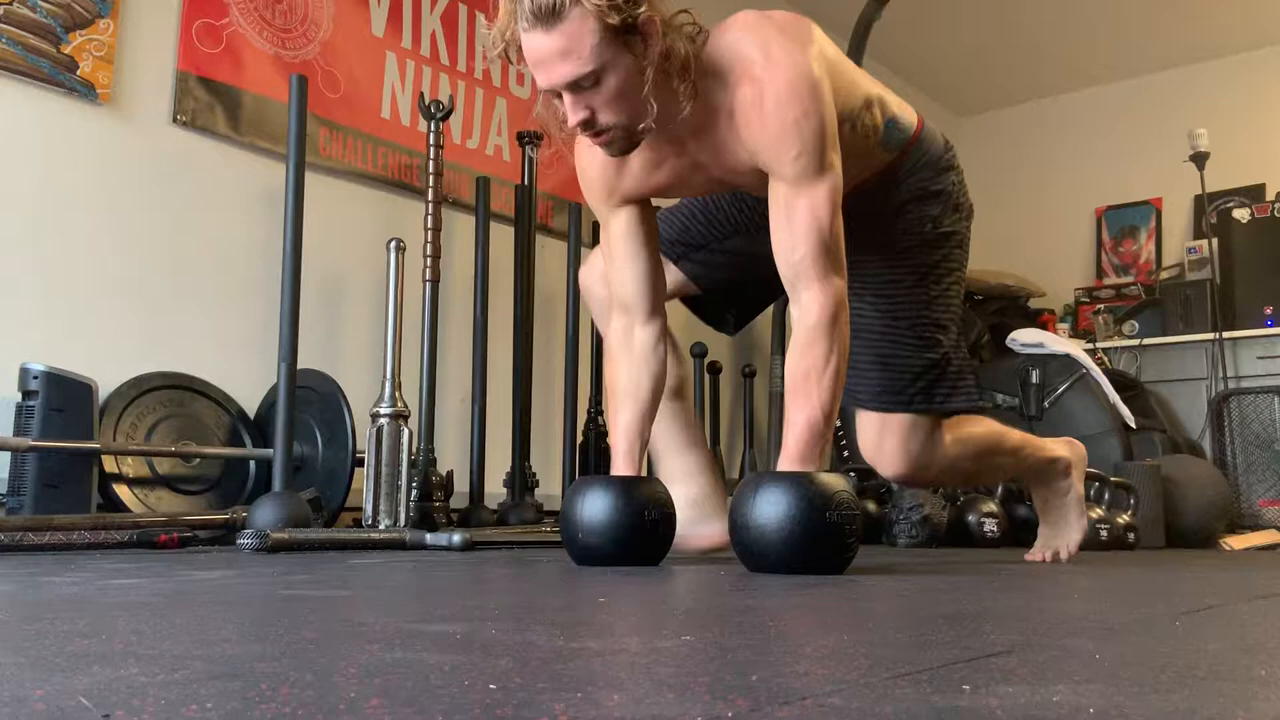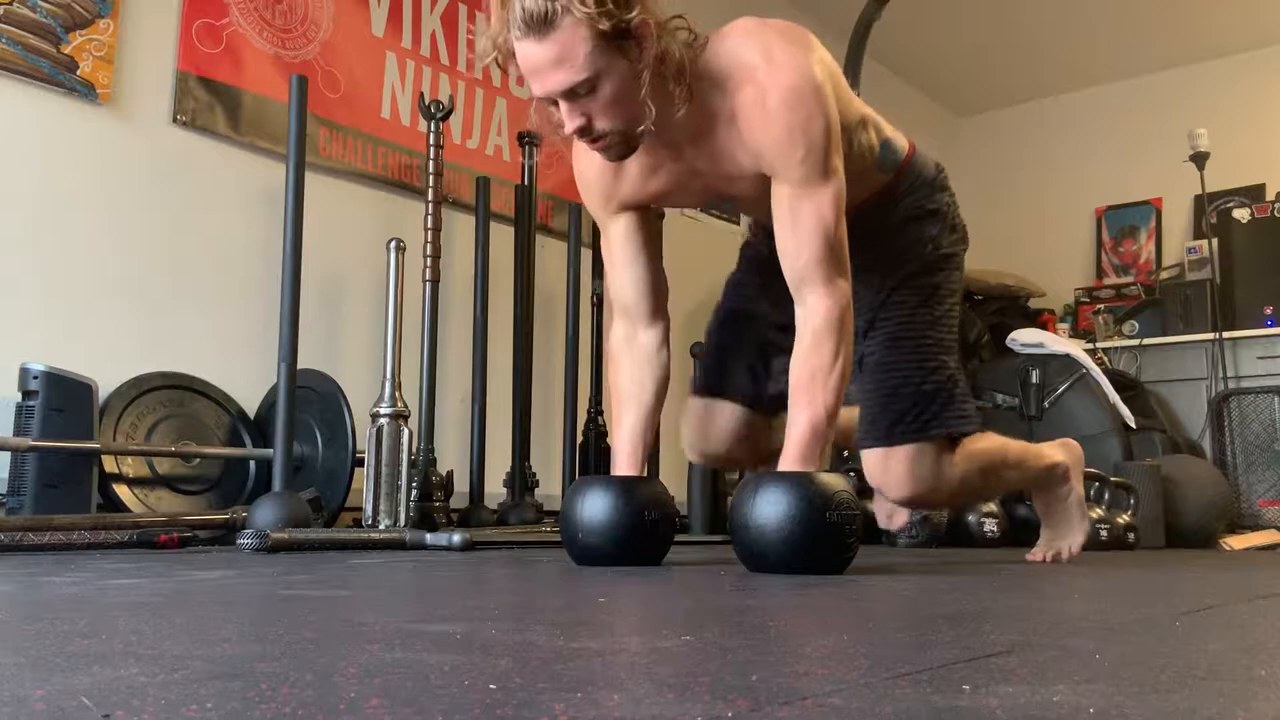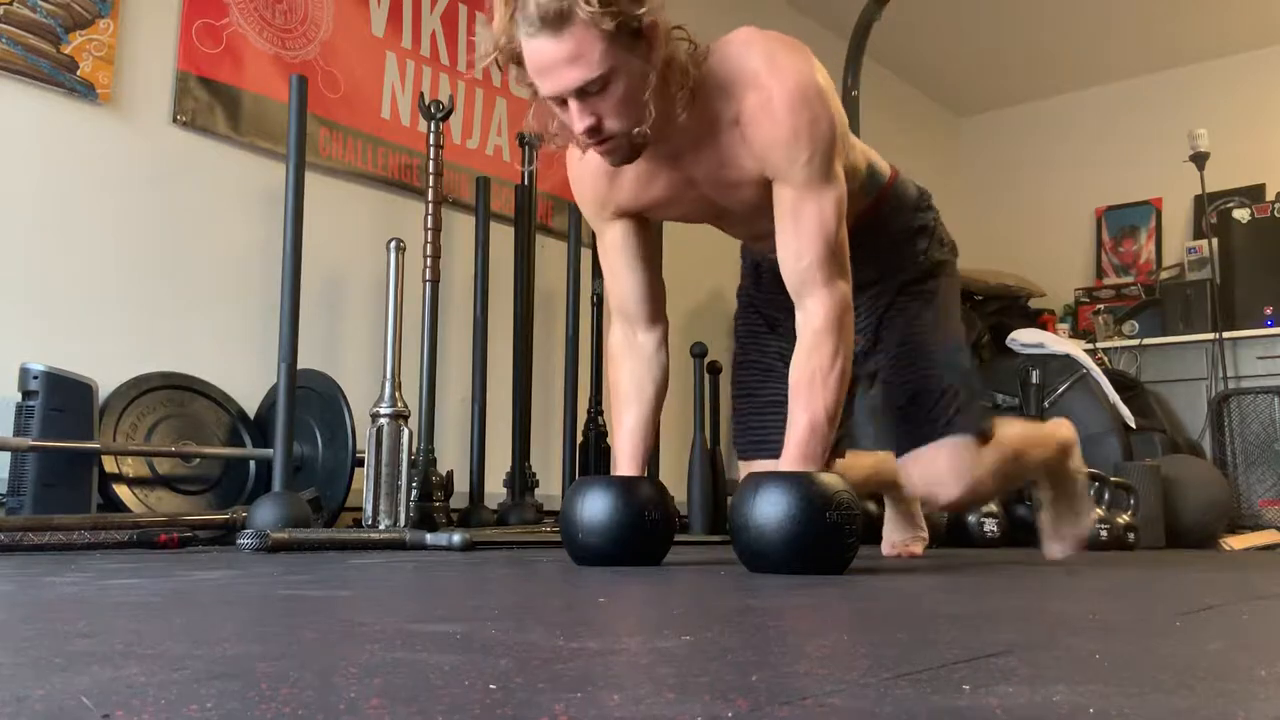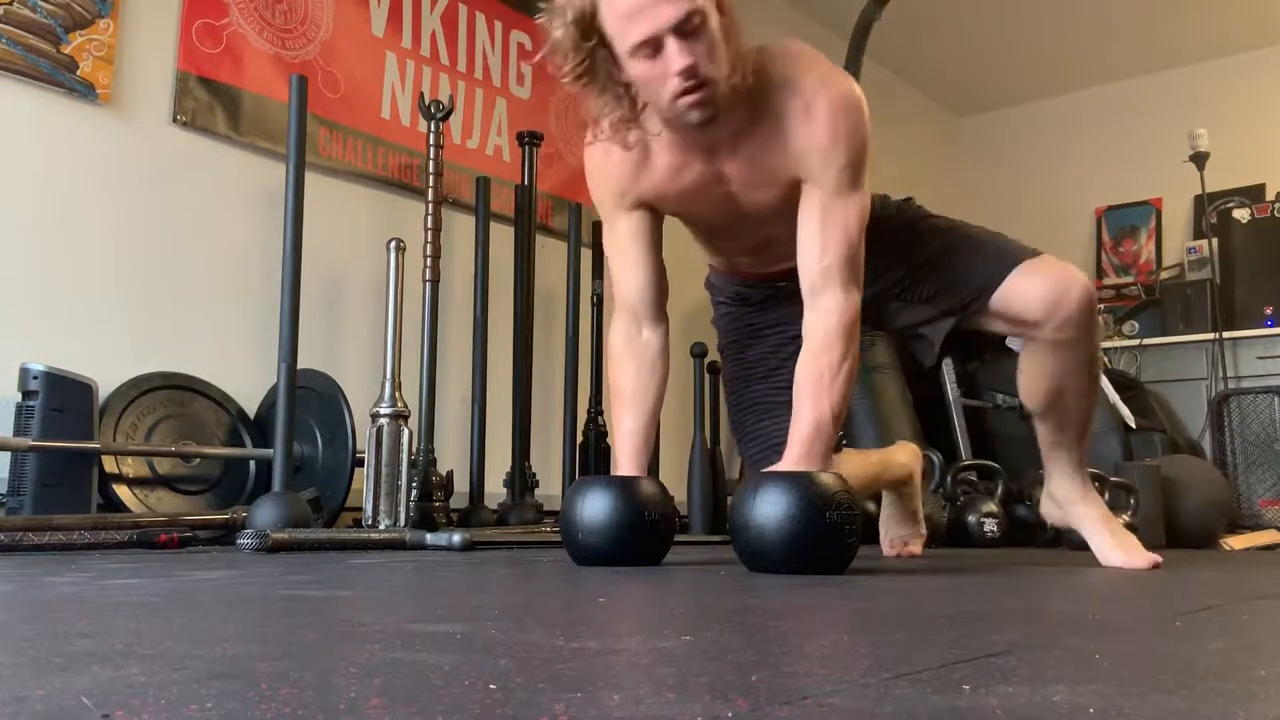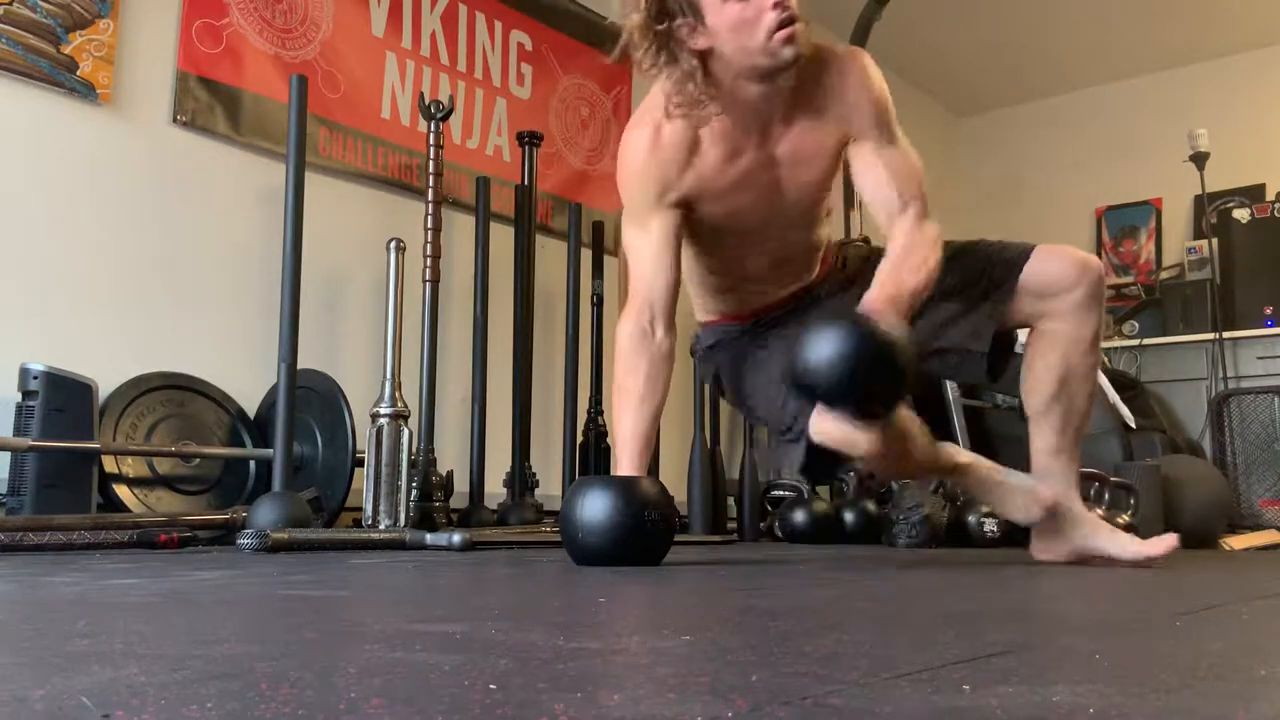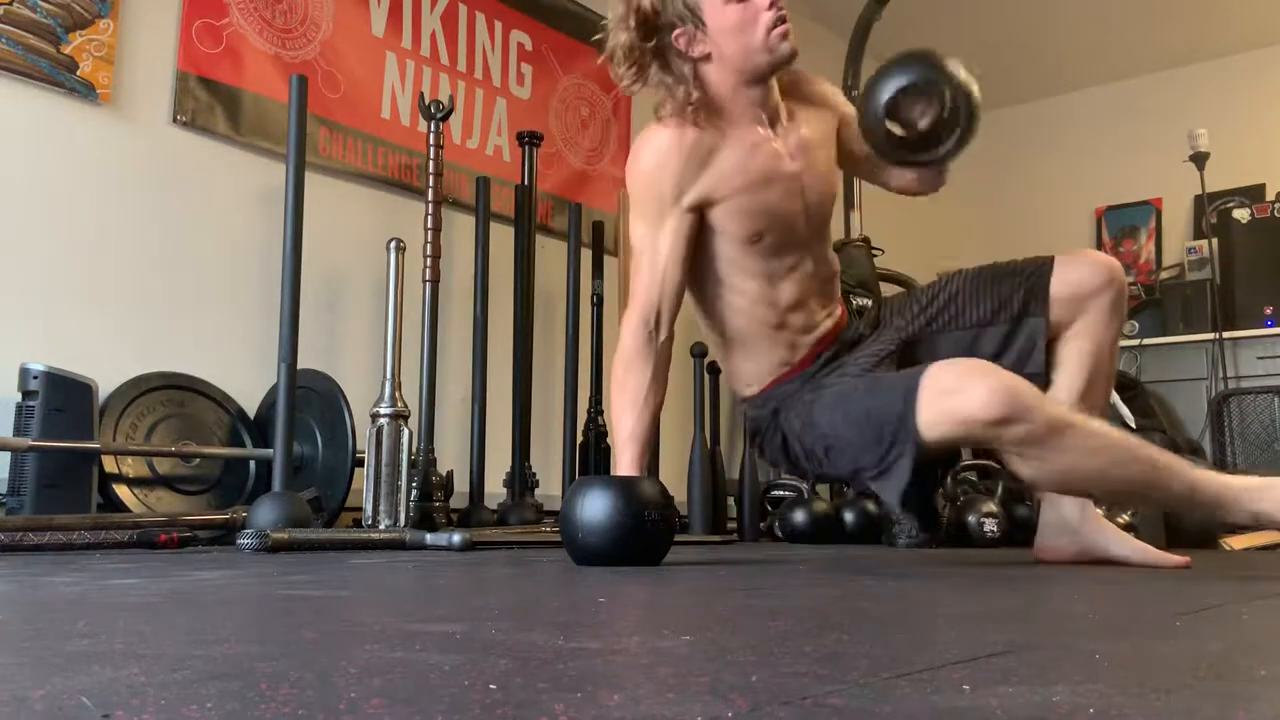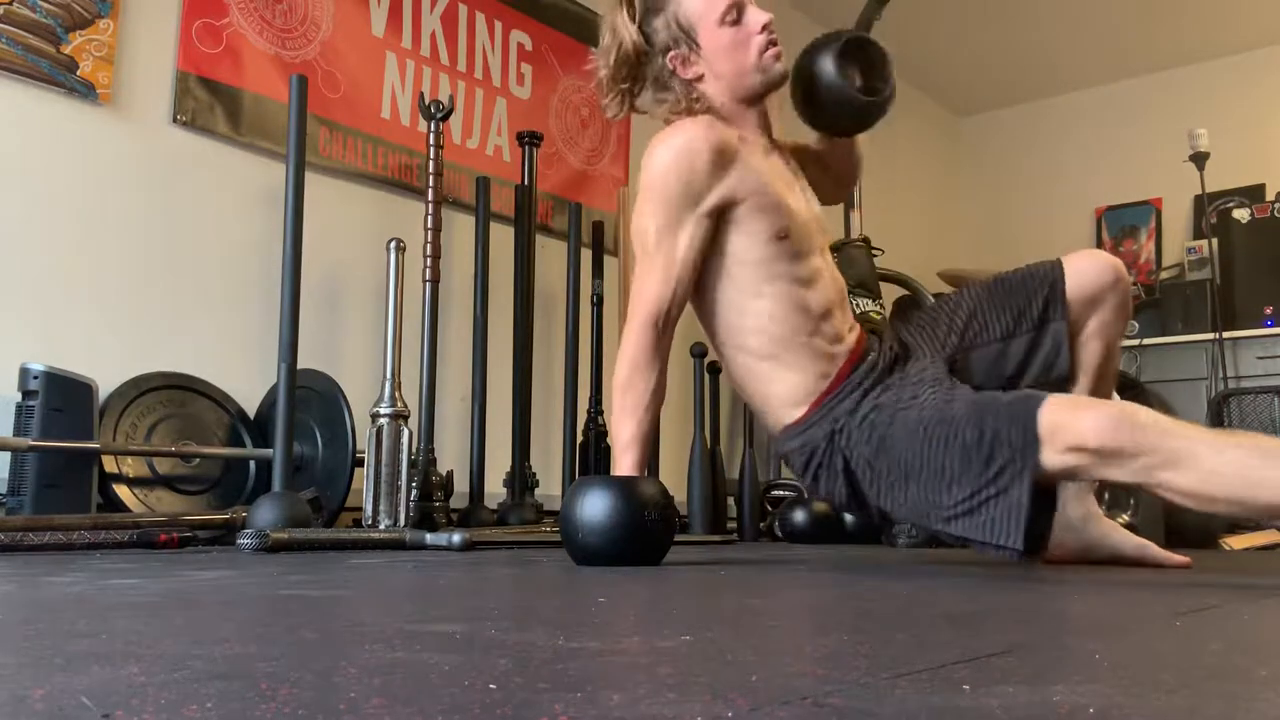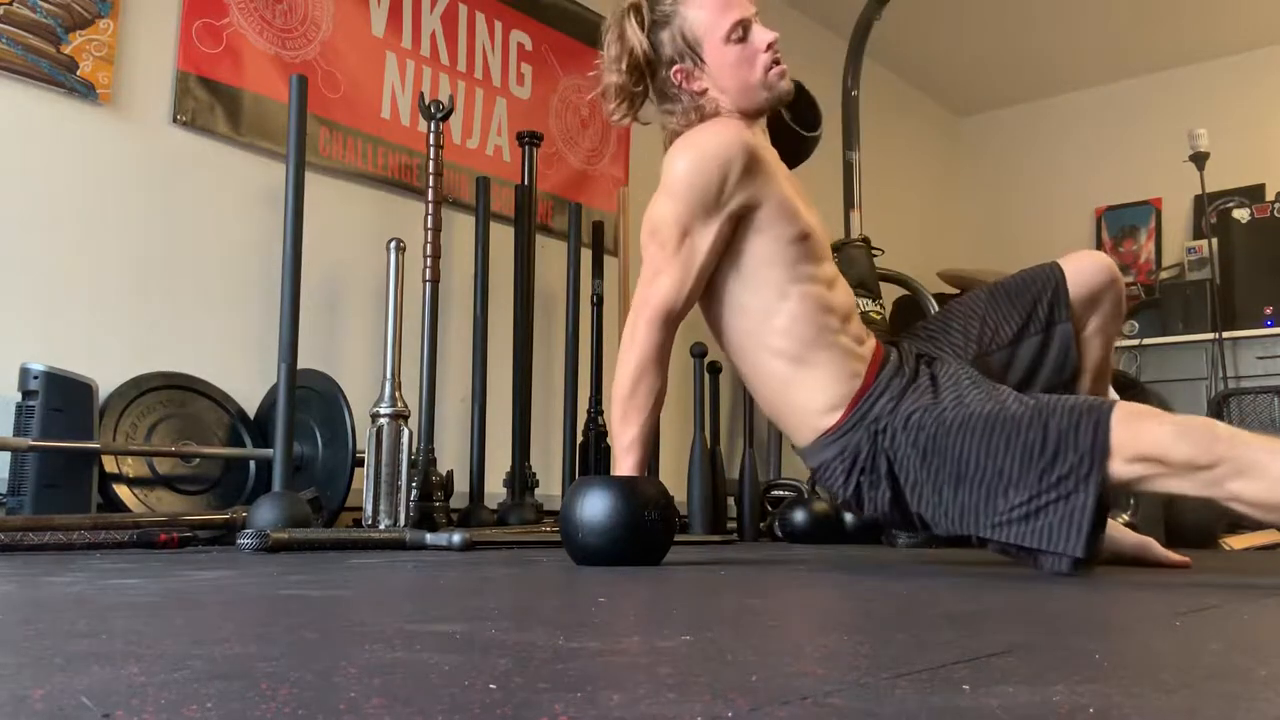
dt=0.3s
person 1, frame 1
left shoulder: (768, 79)
right shoulder: (601, 154)
left elbow: (818, 299)
right elbow: (634, 320)
right wrist: (624, 485)
left hip: (900, 185)
left knee: (900, 453)
right knee: (602, 282)
left ankle: (1056, 466)
right ankle: (699, 500)
person 1, frame 2
left shoulder: (771, 84)
right shoulder: (601, 160)
left elbow: (823, 298)
right elbow: (638, 326)
left wrist: (796, 479)
left hip: (896, 215)
right hip: (785, 226)
left knee: (908, 478)
right knee: (713, 442)
left ankle: (1055, 469)
right ankle: (865, 423)
person 1, frame 3
left shoulder: (774, 88)
right shoulder: (591, 165)
left elbow: (825, 302)
right elbow: (639, 329)
left wrist: (799, 476)
left hip: (885, 232)
right hip: (772, 258)
left knee: (946, 482)
left ankle: (1053, 453)
right ankle: (885, 475)
person 1, frame 4
left shoulder: (817, 99)
right shoulder: (618, 153)
left elbow: (832, 307)
right elbow: (638, 327)
left wrist: (802, 469)
left hip: (867, 239)
right hip: (752, 288)
left knee: (1064, 298)
left ankle: (1068, 487)
right ankle: (896, 472)
person 1, frame 5
left shoulder: (843, 80)
right shoulder: (661, 139)
left elbow: (912, 225)
right elbow: (648, 321)
left wrist: (883, 315)
left hip: (835, 282)
right hip: (748, 340)
left knee: (1071, 279)
right knee: (867, 432)
left ankle: (1058, 522)
right ankle: (957, 470)
person 1, frame 6
left shoulder: (805, 98)
right shoulder: (675, 146)
left elbow: (913, 176)
right elbow: (648, 325)
left hip: (861, 339)
right hip: (798, 401)
left knee: (1094, 279)
right knee: (981, 397)
left ankle: (1067, 521)
right ankle: (1210, 494)
person 1, frame 7
left shoulder: (756, 140)
right shoulder: (691, 149)
left elbow: (837, 183)
right elbow: (648, 323)
left hip: (886, 363)
right hip: (851, 430)
left knee: (1099, 279)
right knee: (1101, 431)
left ankle: (1071, 518)
person 1, frame 8
left shoulder: (745, 156)
right shoulder: (714, 148)
right elbow: (653, 319)
left wrist: (778, 151)
right wrist: (626, 487)
left hip: (900, 371)
right hip: (879, 436)
left knee: (1093, 278)
right knee: (1173, 446)
left ankle: (1078, 517)
